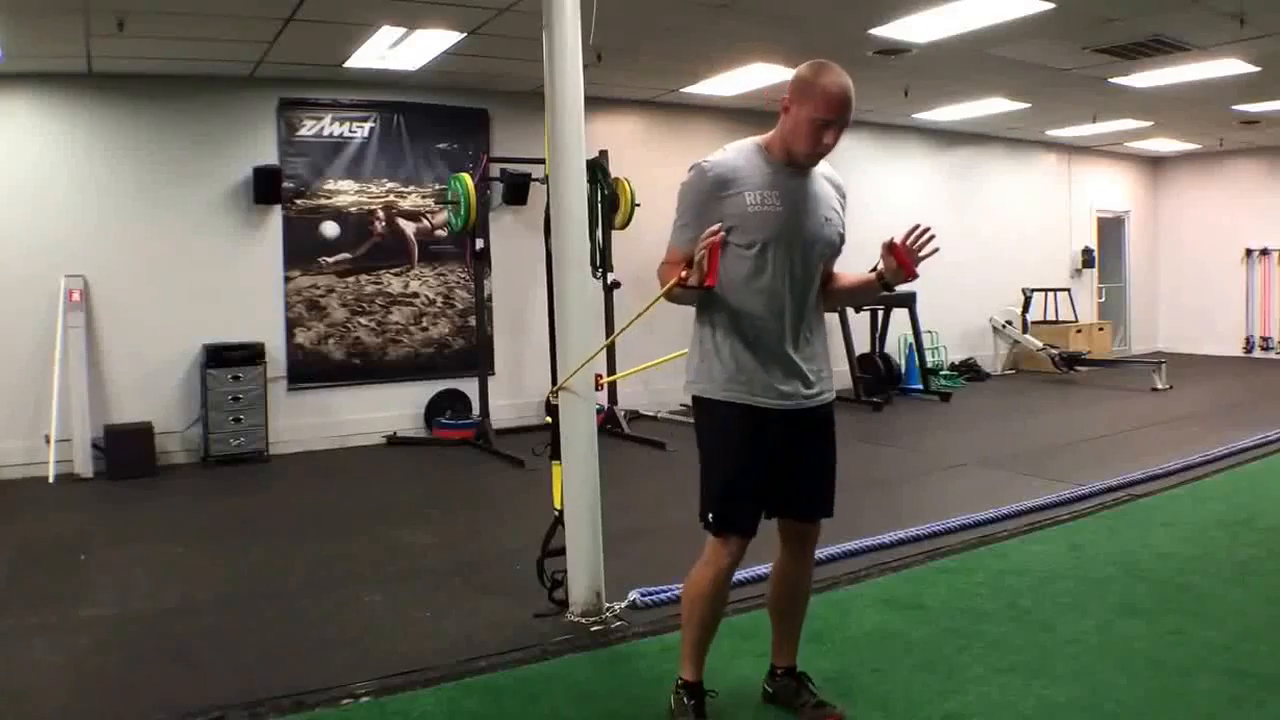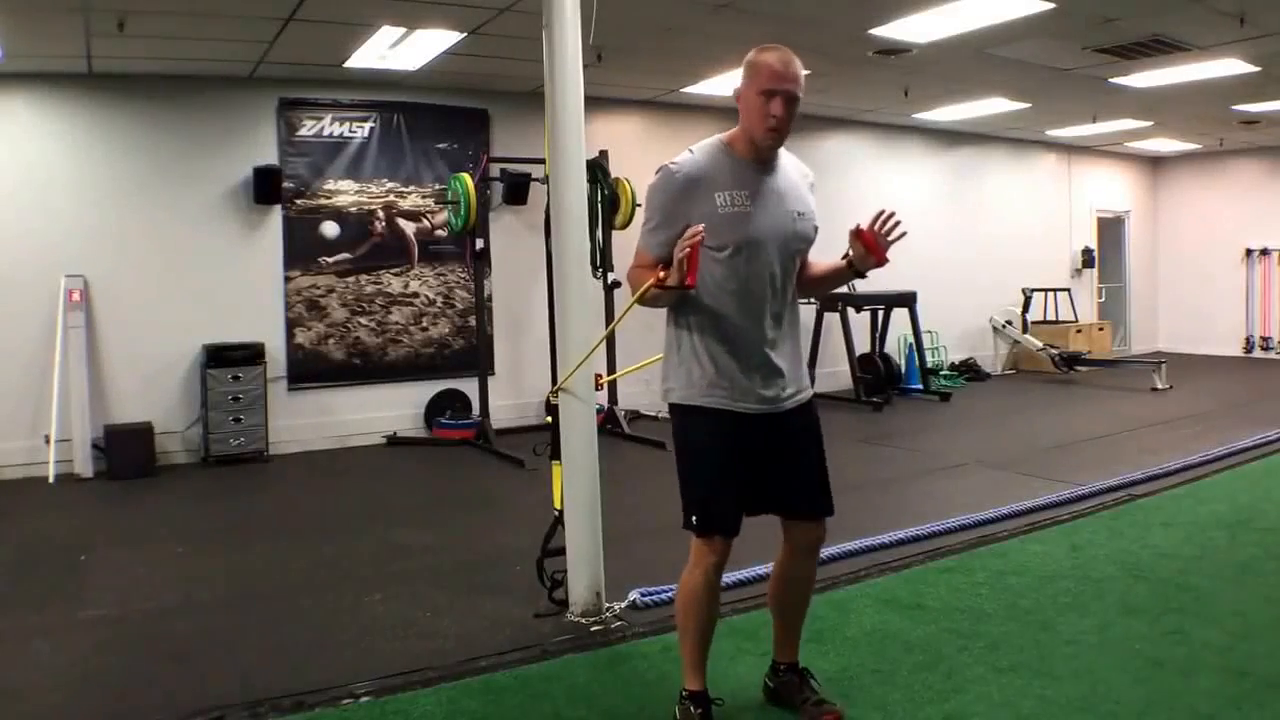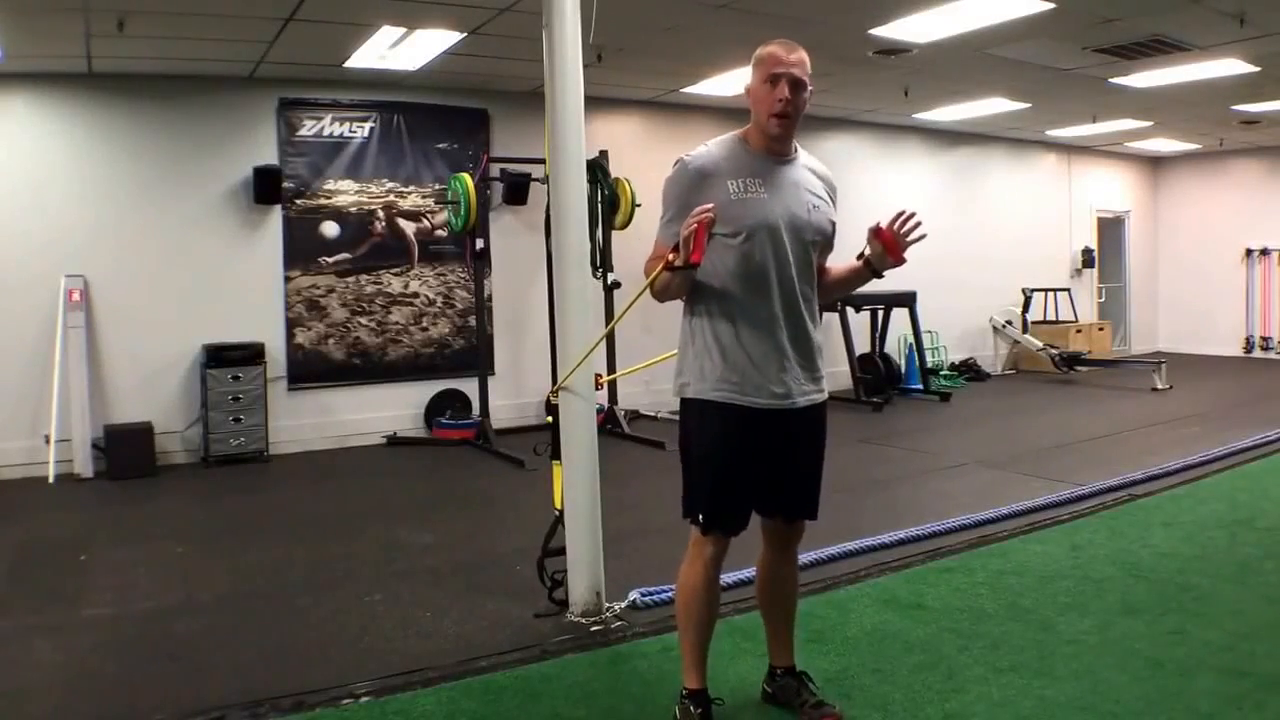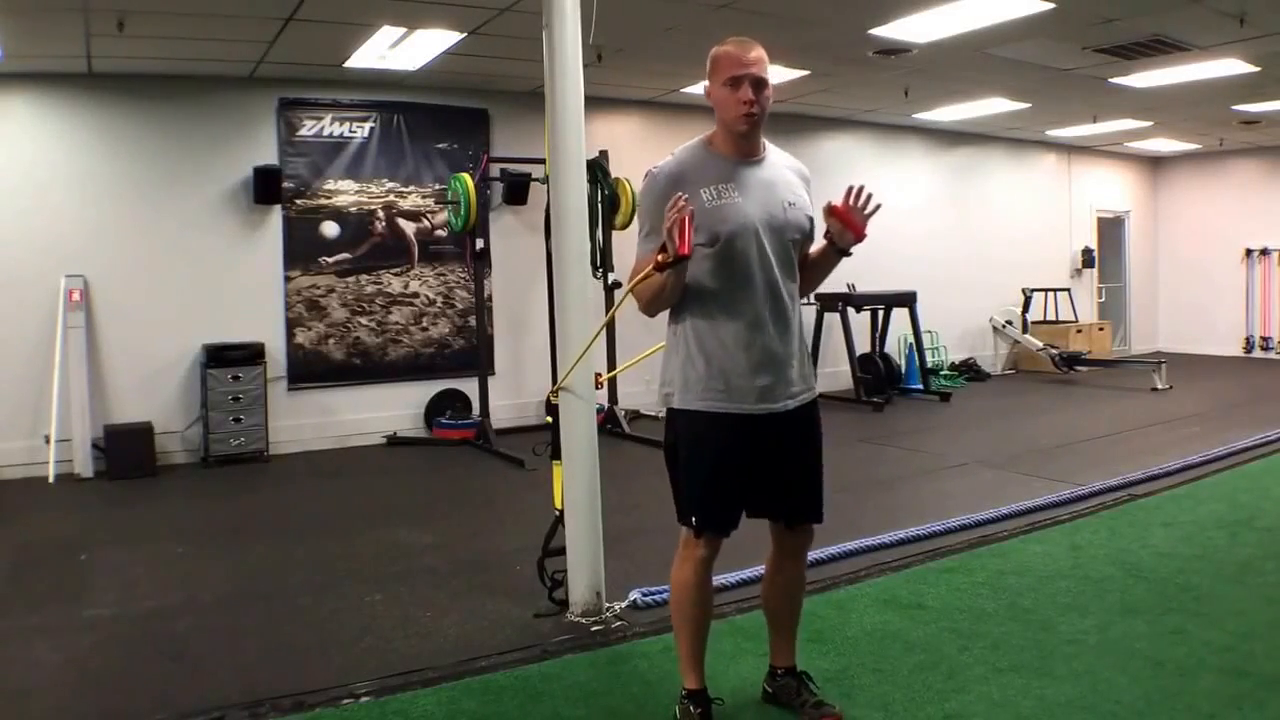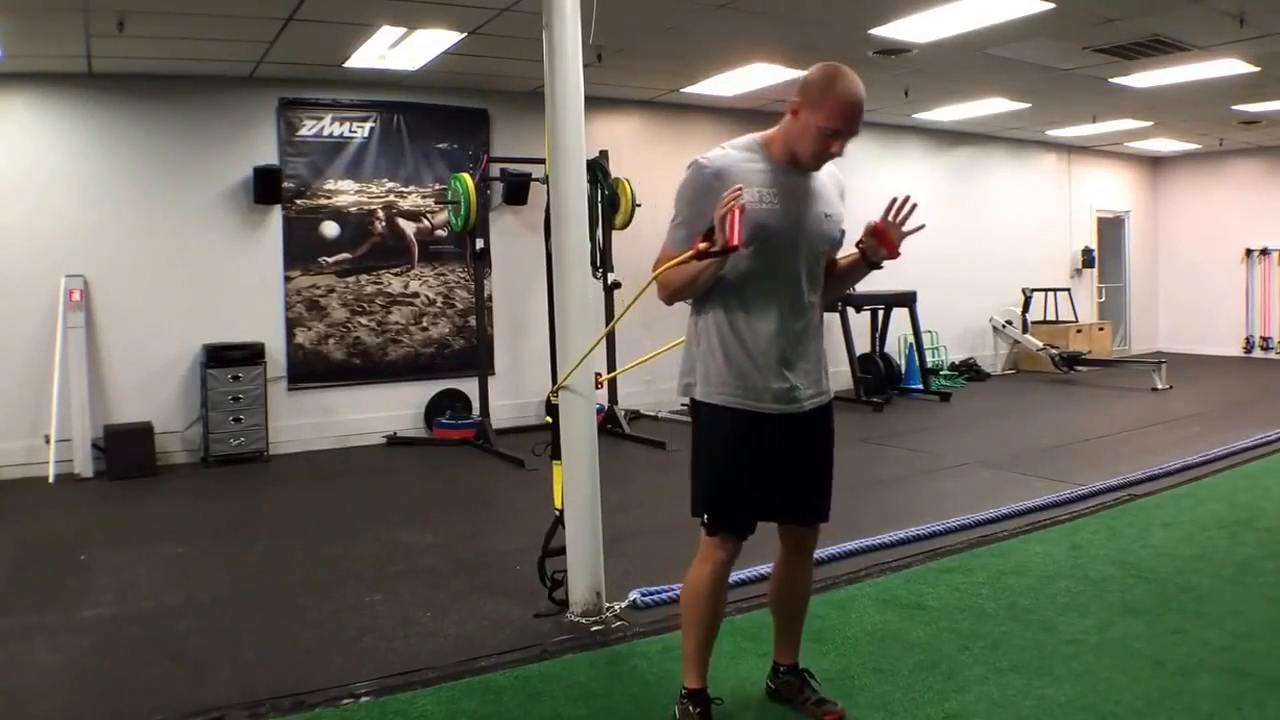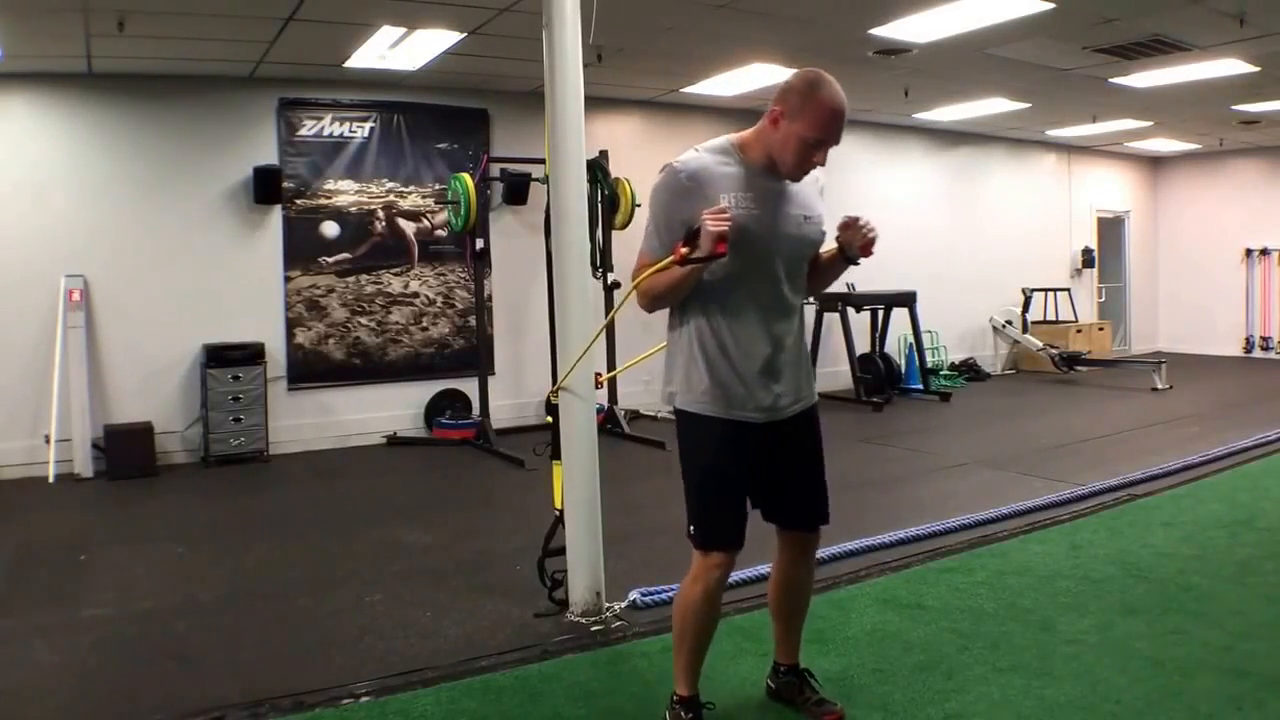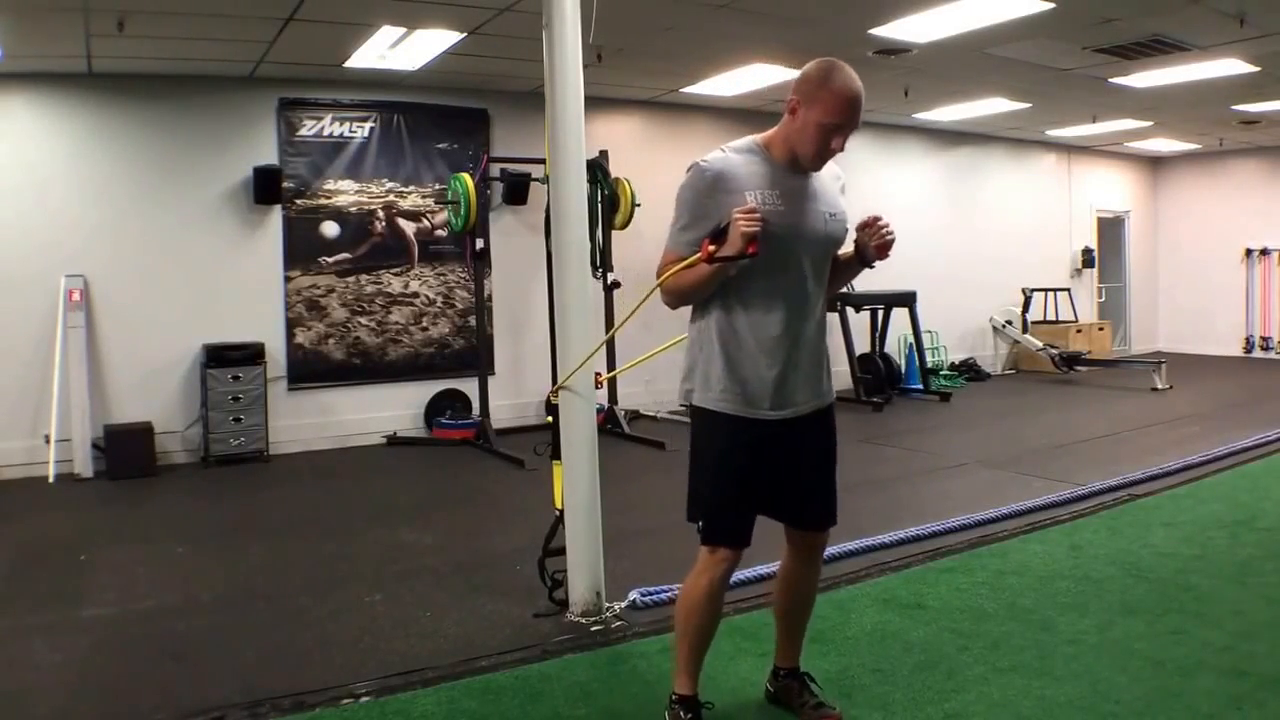
dt=0.7s
person 1, frame 1
left shoulder: (831, 189)
right shoulder: (718, 175)
right elbow: (670, 276)
left wrist: (882, 279)
right wrist: (694, 280)
left hip: (808, 394)
right hip: (732, 394)
left knee: (802, 537)
right knee: (727, 544)
person 1, frame 2
left shoulder: (799, 179)
right shoulder: (685, 177)
right elbow: (640, 282)
left wrist: (853, 265)
right wrist: (675, 280)
left hip: (789, 393)
right hip: (712, 398)
left knee: (808, 532)
right knee: (713, 545)
person 1, frame 3
left shoulder: (819, 180)
right shoulder: (701, 169)
right elbow: (659, 283)
left wrist: (870, 265)
right wrist: (683, 262)
left hip: (801, 392)
right hip: (721, 393)
left knee: (785, 535)
right knee: (711, 539)
person 1, frame 4
left shoulder: (794, 175)
right shoulder: (673, 177)
right elbow: (647, 300)
left wrist: (837, 246)
right wrist: (674, 258)
left hip: (791, 394)
right hip: (707, 399)
left knee: (794, 536)
right knee: (702, 541)
person 1, frame 5
left shoulder: (831, 185)
right shoulder: (715, 172)
right elbow: (667, 286)
left wrist: (869, 257)
right wrist: (718, 248)
left hip: (806, 395)
right hip: (729, 396)
left knee: (802, 538)
right knee: (720, 544)
person 1, frame 6
left shoulder: (808, 186)
right shoulder: (691, 176)
right elbow: (647, 293)
left wrist: (844, 255)
right wrist: (700, 255)
left hip: (792, 399)
right hip: (714, 403)
left knee: (801, 538)
right knee: (715, 558)
person 1, frame 7
left shoulder: (831, 184)
right shoulder: (717, 175)
right elbow: (672, 288)
left wrist: (862, 256)
right wrist: (728, 252)
left hip: (809, 399)
right hip: (731, 401)
left knee: (809, 540)
right knee: (721, 554)
